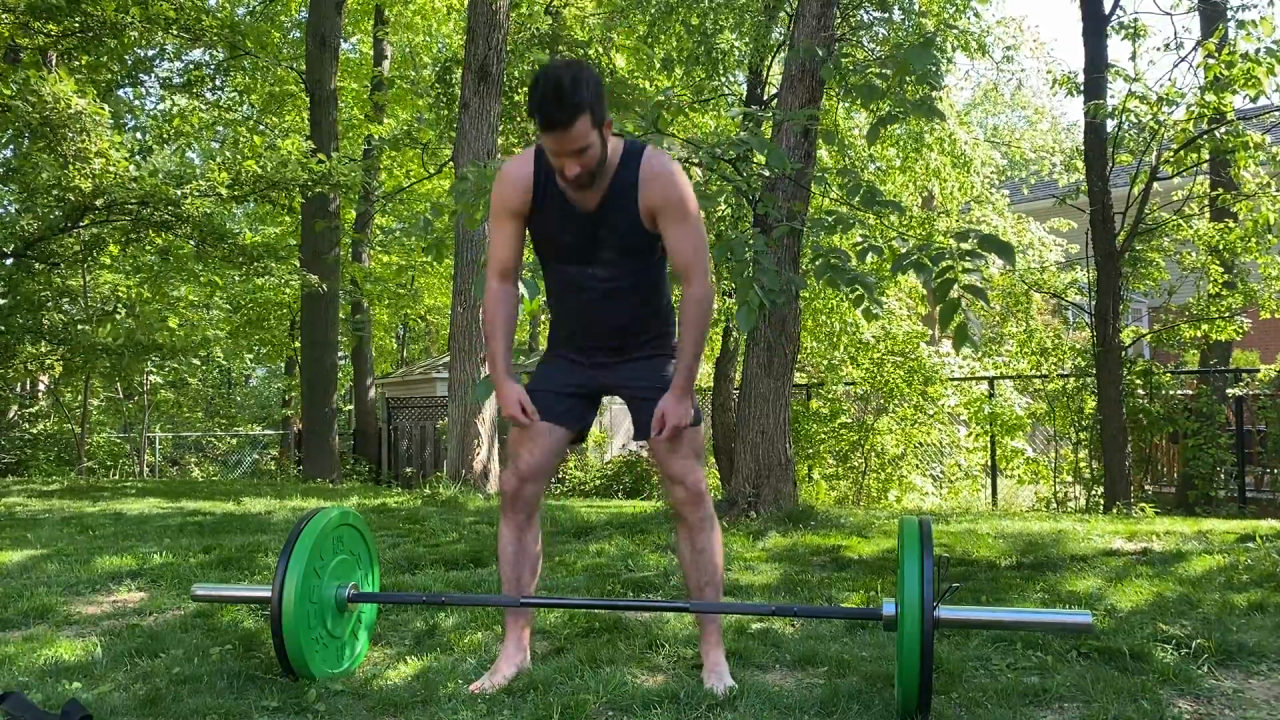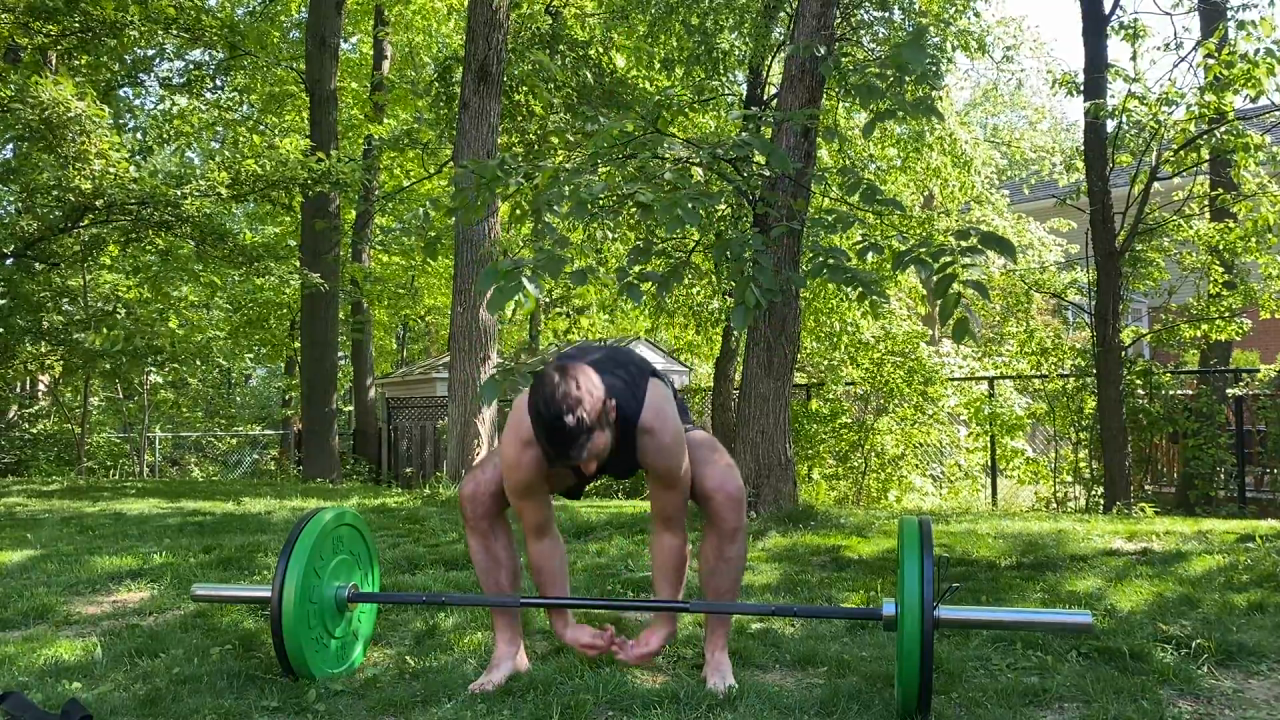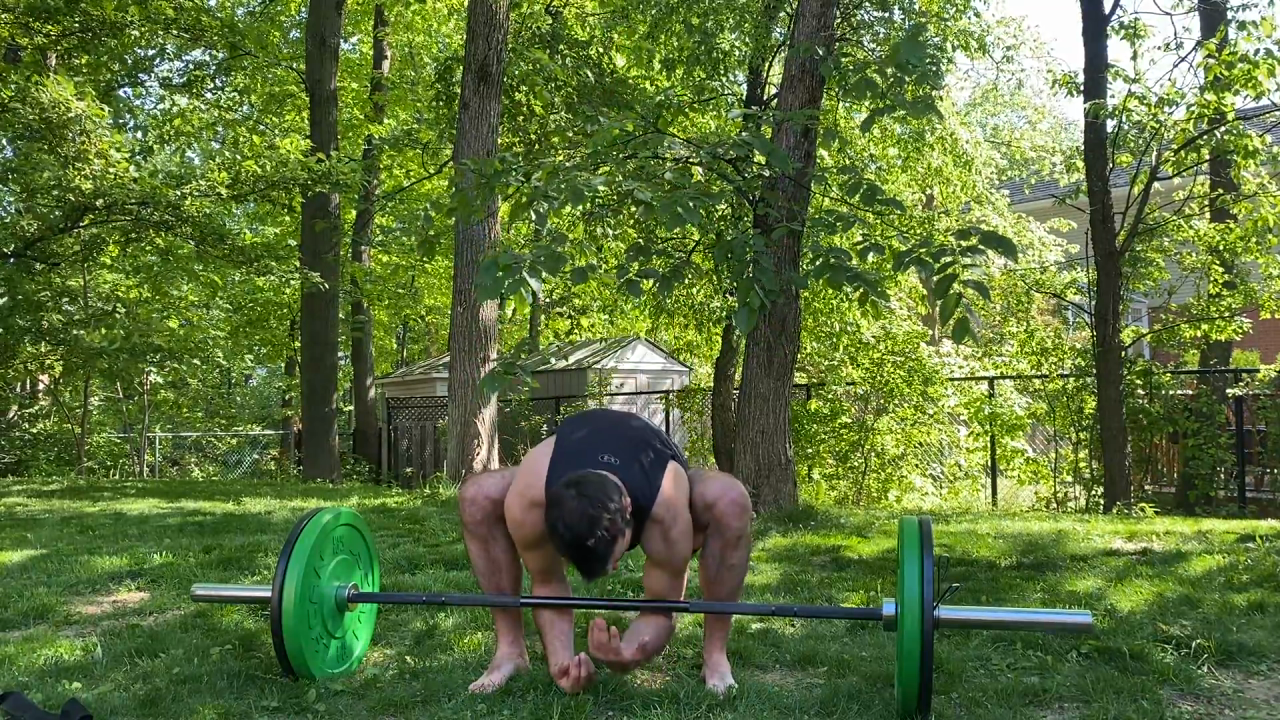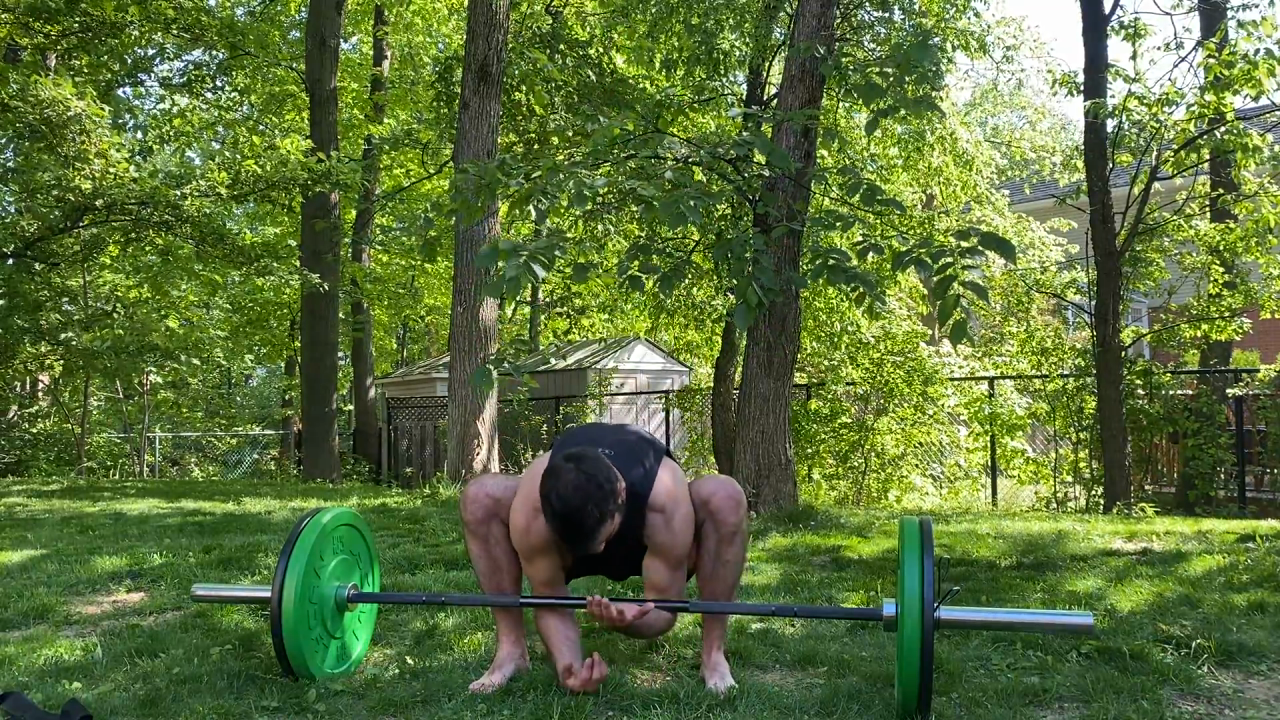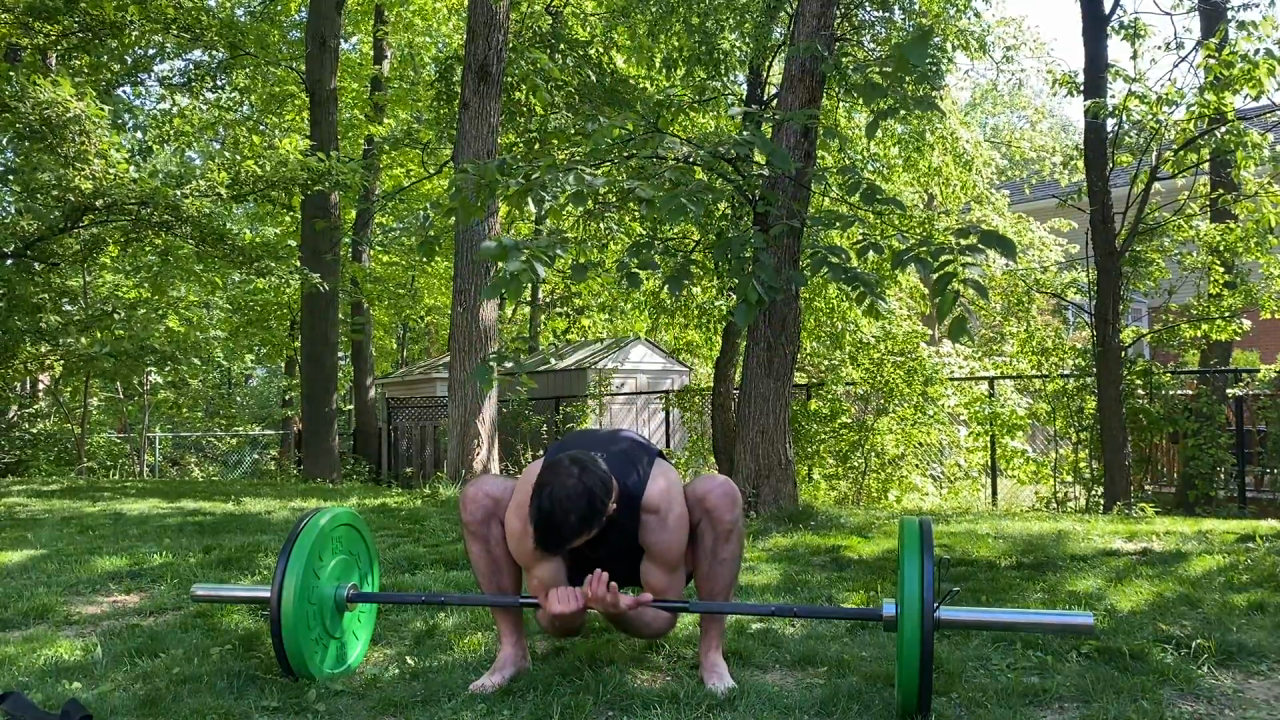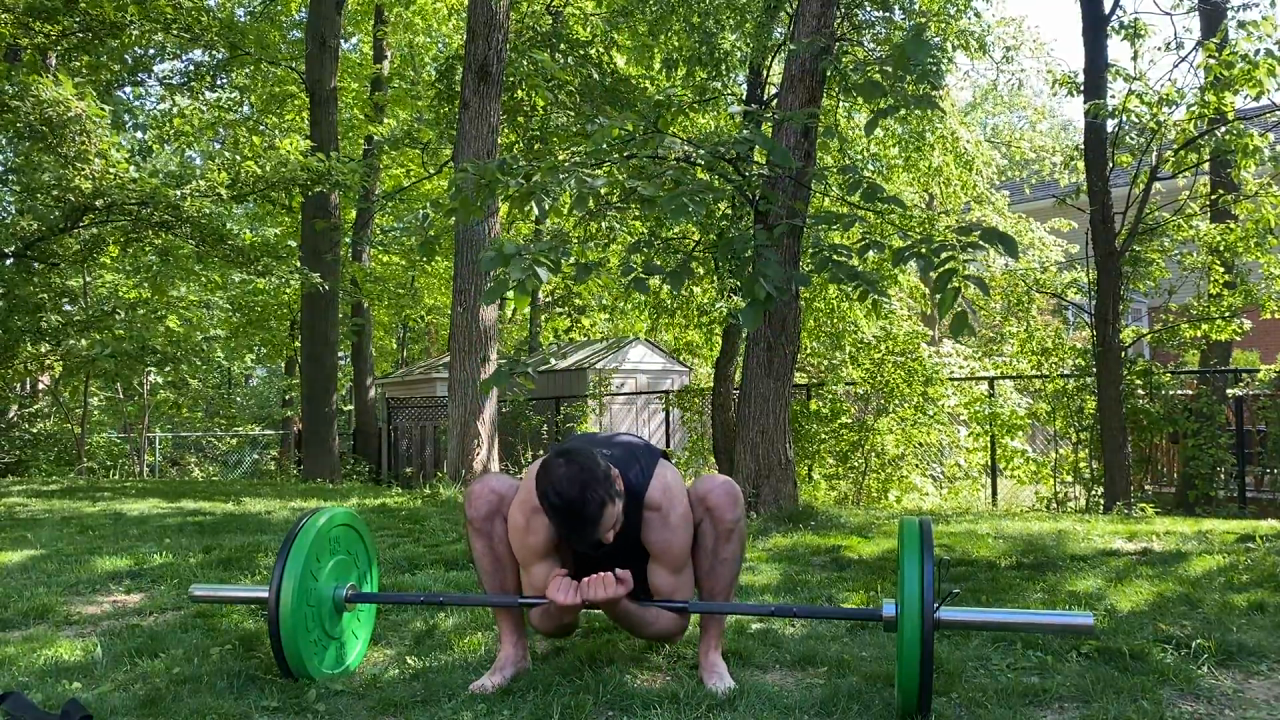
dt=0.4s
person 1, frame 1
left shoulder: (657, 176)
right shoulder: (519, 178)
left elbow: (696, 285)
right elbow: (500, 280)
left wrist: (681, 387)
right wrist: (502, 375)
left hip: (648, 351)
right hip: (568, 353)
left knee: (688, 490)
right knee: (517, 487)
left ankle: (712, 649)
right ankle: (515, 646)
person 1, frame 2
left shoulder: (658, 427)
right shoulder: (521, 442)
left elbow: (670, 530)
right elbow: (540, 535)
left wrist: (663, 622)
right wrist: (562, 624)
left hip: (646, 432)
left knee: (726, 492)
right knee: (476, 496)
left ankle: (716, 651)
right ankle: (509, 648)
person 1, frame 3
left shoulder: (666, 508)
right shoulder: (527, 499)
left elbow: (660, 609)
right elbow: (547, 583)
left wrist: (631, 652)
right wrist: (560, 661)
left knee: (730, 503)
right knee: (477, 498)
left ankle: (715, 654)
right ankle: (510, 648)
person 1, frame 4
left shoulder: (666, 498)
right shoulder: (529, 508)
left elbow: (664, 606)
right elbow: (548, 594)
left wrist: (628, 619)
right wrist: (568, 664)
left hip: (652, 543)
right hip: (571, 537)
left knee: (725, 498)
right knee: (480, 497)
left ankle: (713, 653)
right ankle: (512, 649)
person 1, frame 5
left shoulder: (660, 500)
right shoulder: (526, 505)
left elbow: (664, 612)
right elbow: (552, 606)
left wrist: (620, 612)
right wrist: (561, 613)
left hip: (648, 552)
left knee: (720, 495)
right knee: (479, 498)
left ankle: (711, 653)
right ankle: (511, 649)
person 1, frame 6
left shoulder: (663, 496)
right shoulder: (531, 505)
left elbow: (675, 621)
right elbow: (540, 614)
left wrist: (617, 607)
right wrist: (561, 612)
left hip: (655, 561)
right hip: (577, 562)
left knee: (722, 495)
right knee: (485, 494)
left ankle: (710, 653)
right ankle: (513, 650)
